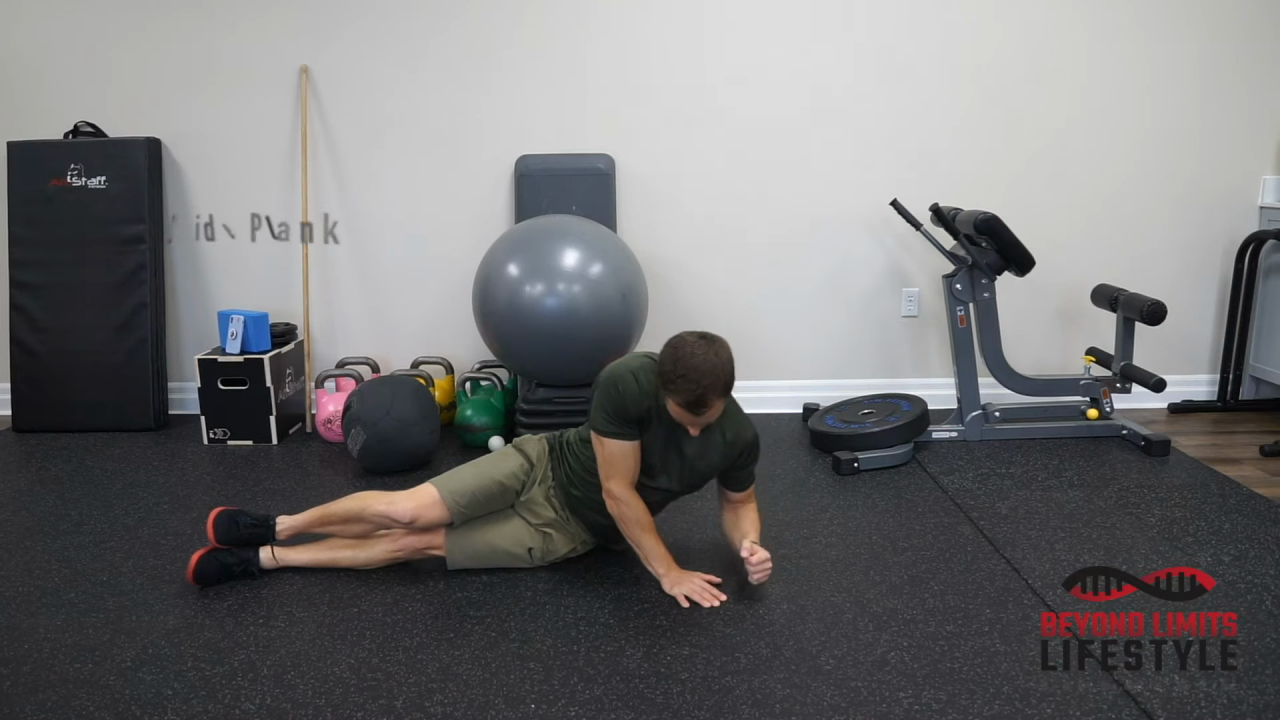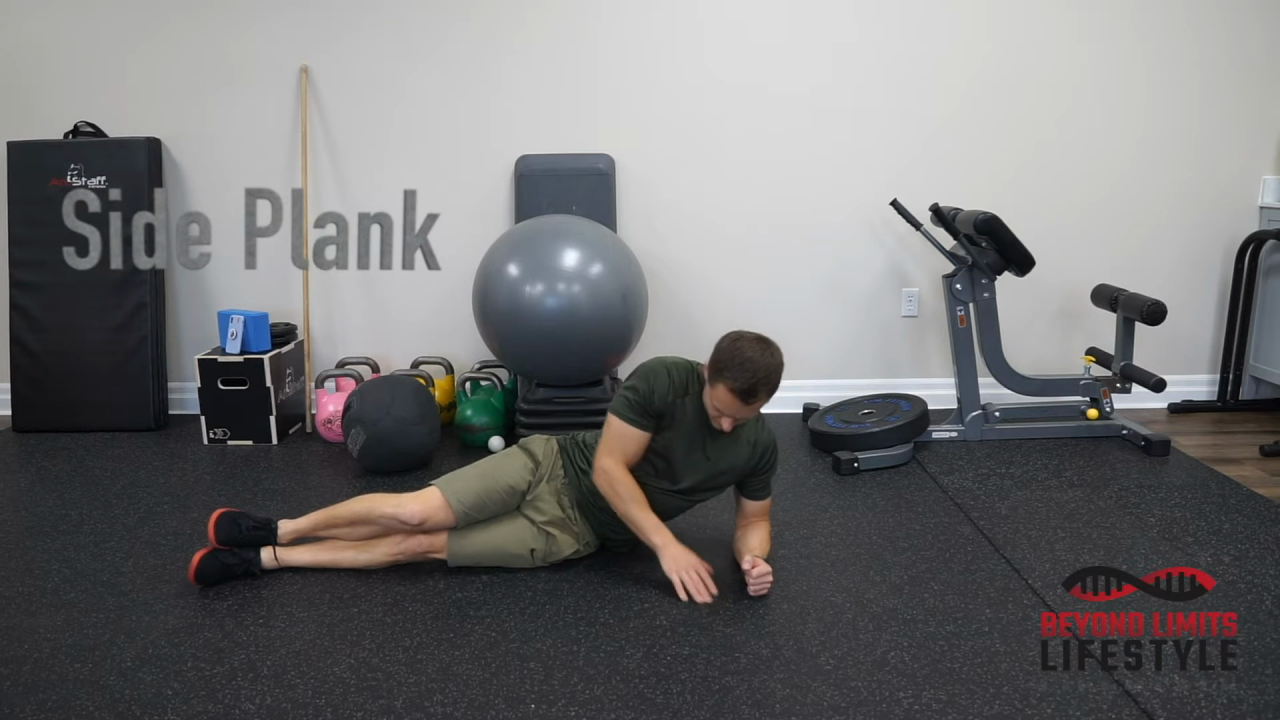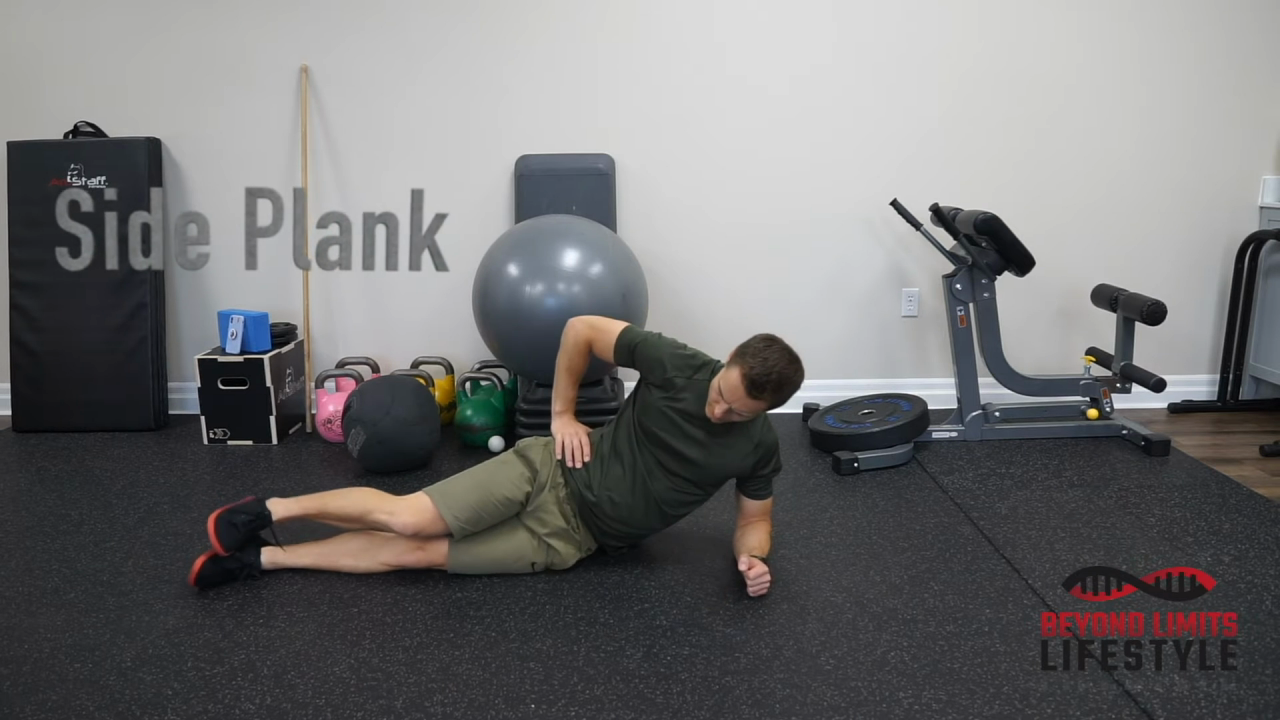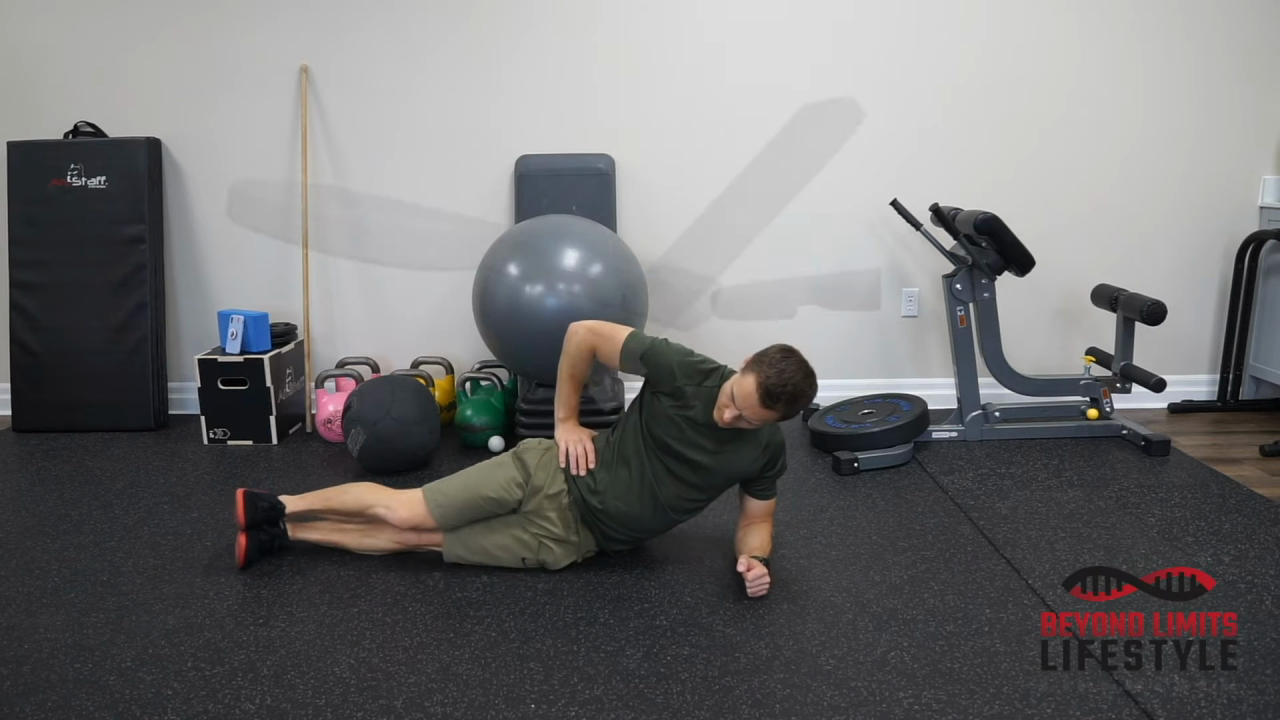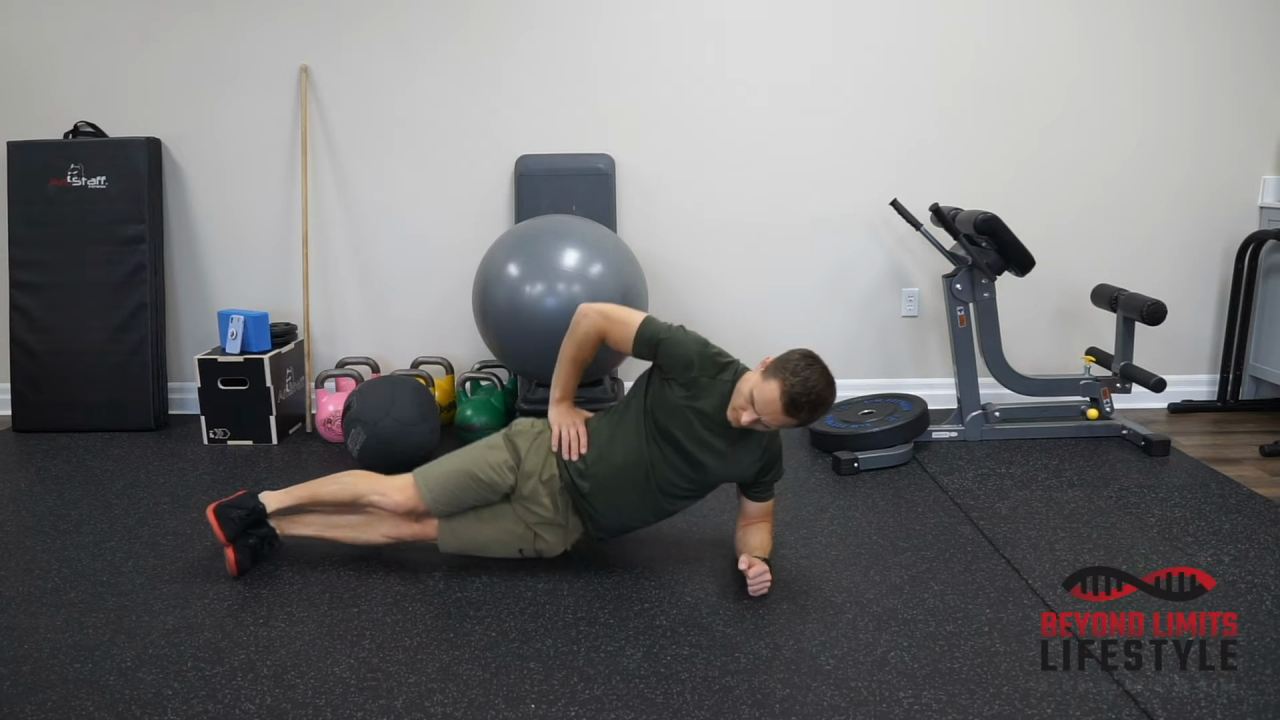
dt=1s
person 1, frame 1
left shoulder: (739, 437)
right shoulder: (626, 381)
left elbow: (738, 503)
right elbow: (618, 491)
left wrist: (750, 544)
right wrist: (669, 572)
left hip: (573, 528)
right hip: (542, 465)
left knee: (418, 543)
right knee: (408, 513)
left ankle: (262, 559)
right ankle: (277, 527)
person 1, frame 2
left shoulder: (758, 446)
right shoulder: (662, 379)
left elbow: (753, 518)
right elbow: (608, 468)
left wrist: (754, 559)
right wrist: (667, 546)
left hip: (573, 533)
right hip: (552, 467)
left knee: (420, 547)
right knee: (416, 515)
left ankle: (264, 560)
right ankle: (281, 529)
person 1, frame 3
left shoulder: (758, 447)
right shoulder: (676, 364)
left elbow: (754, 521)
right elbow: (582, 328)
left wrist: (753, 560)
right wrist: (562, 414)
left hip: (569, 538)
right hip: (550, 474)
left knee: (416, 554)
right knee: (408, 518)
left ankle: (260, 558)
right ankle: (273, 510)
person 1, frame 4
left shoulder: (765, 451)
right shoulder: (684, 371)
left elbow: (755, 521)
right elbow: (584, 333)
left wrist: (754, 561)
right wrist: (566, 420)
left hip: (569, 537)
right hip: (555, 478)
left knee: (416, 539)
right knee: (406, 512)
left ankle: (286, 533)
right ankle: (284, 506)
person 1, frame 5
left shoulder: (762, 454)
right shoulder: (698, 361)
left elbow: (755, 521)
right elbow: (593, 316)
left wrist: (755, 560)
right wrist: (560, 401)
left hip: (558, 520)
right hip: (544, 460)
left knee: (415, 527)
right knee: (398, 498)
left ankle: (275, 532)
right ankle: (266, 505)
